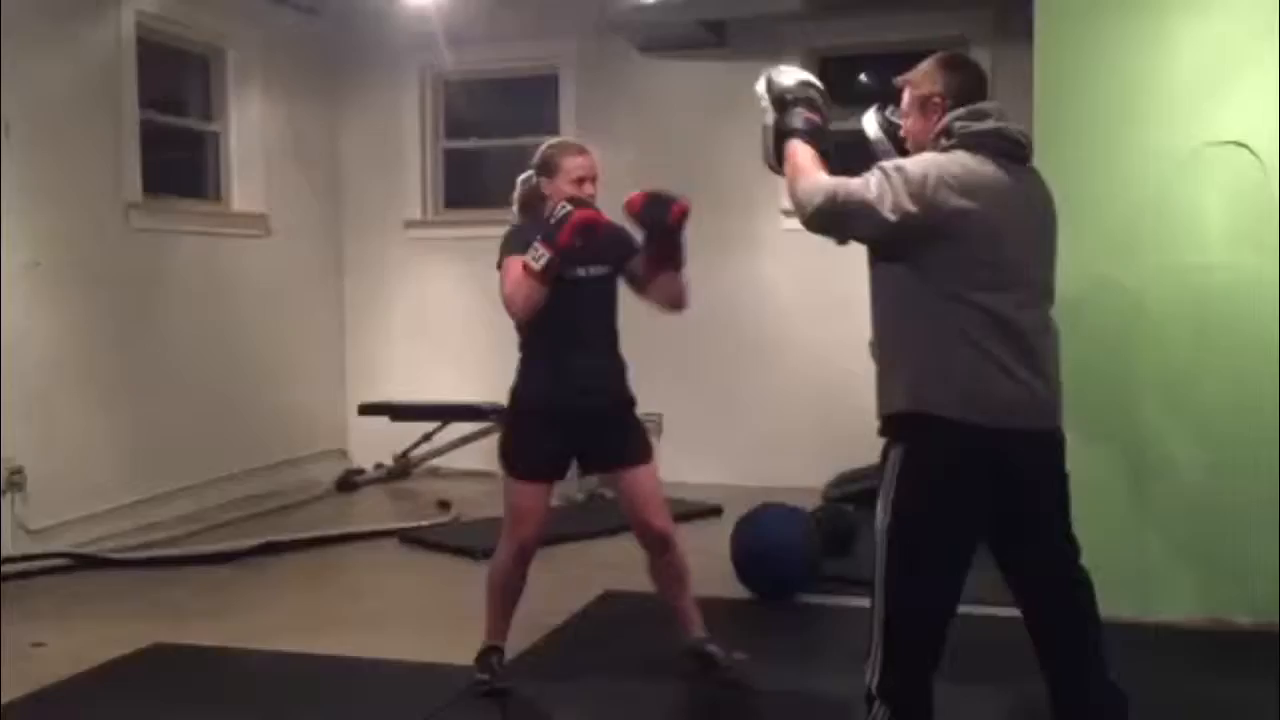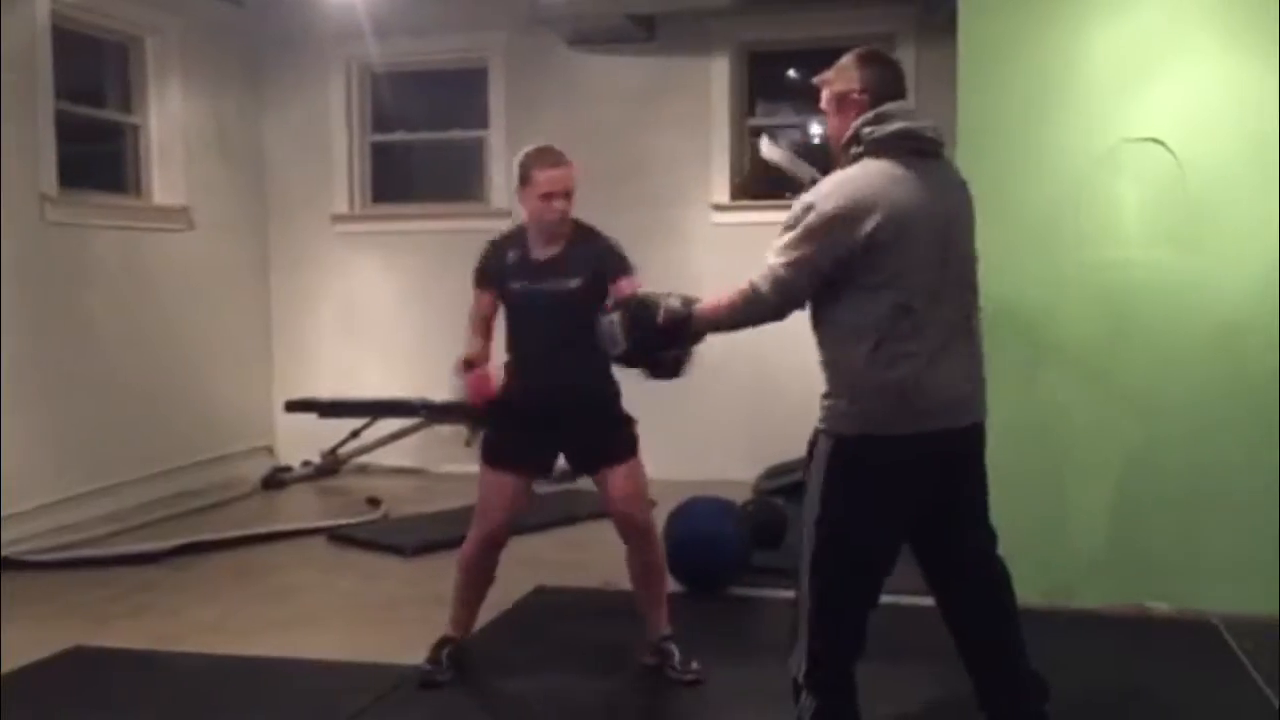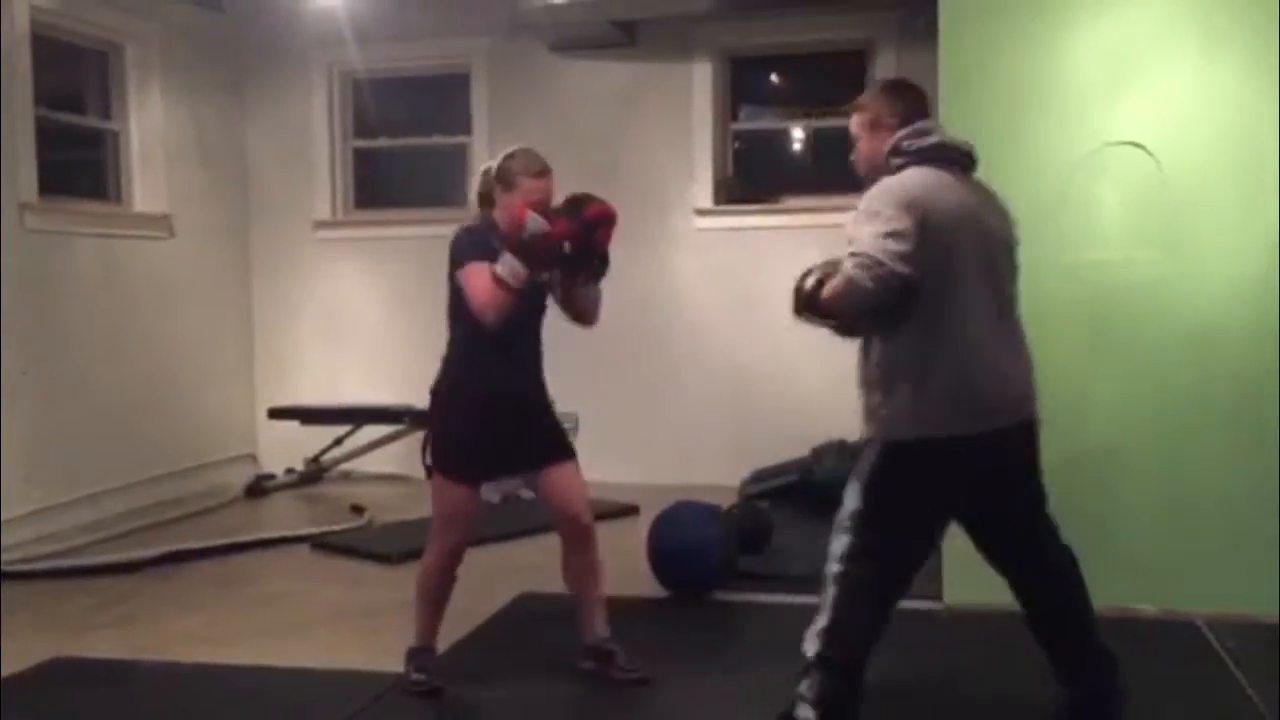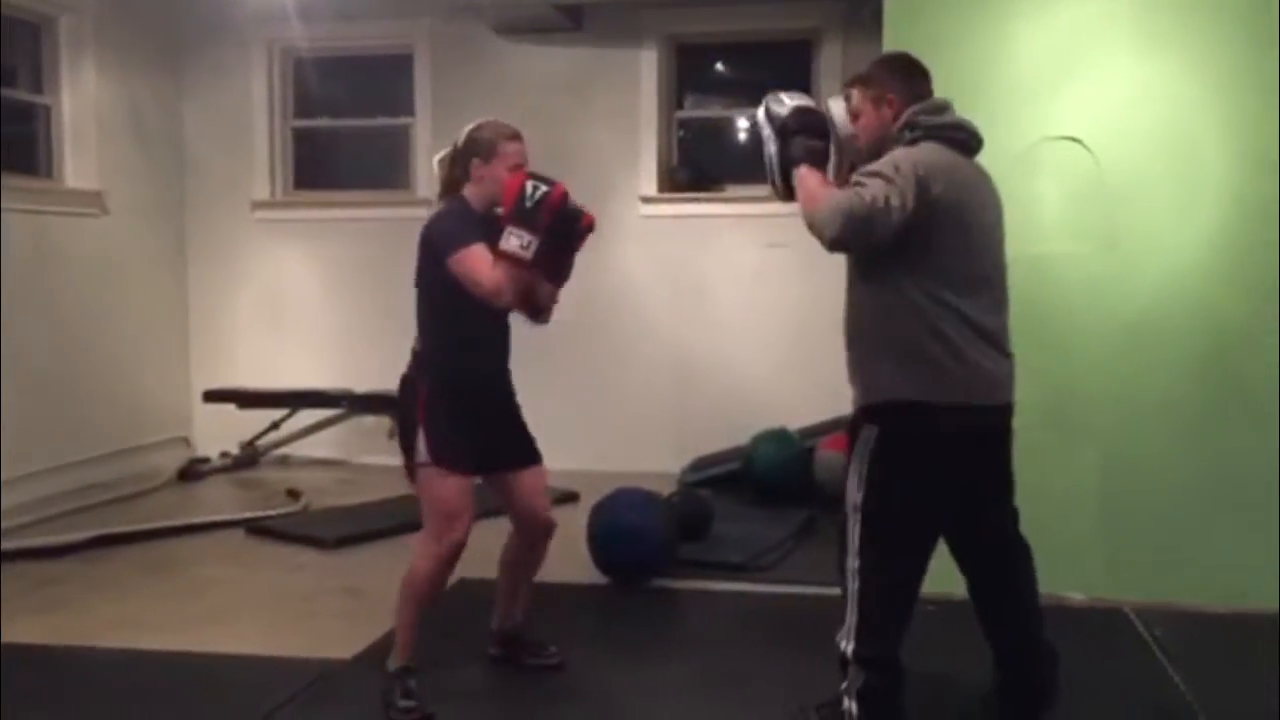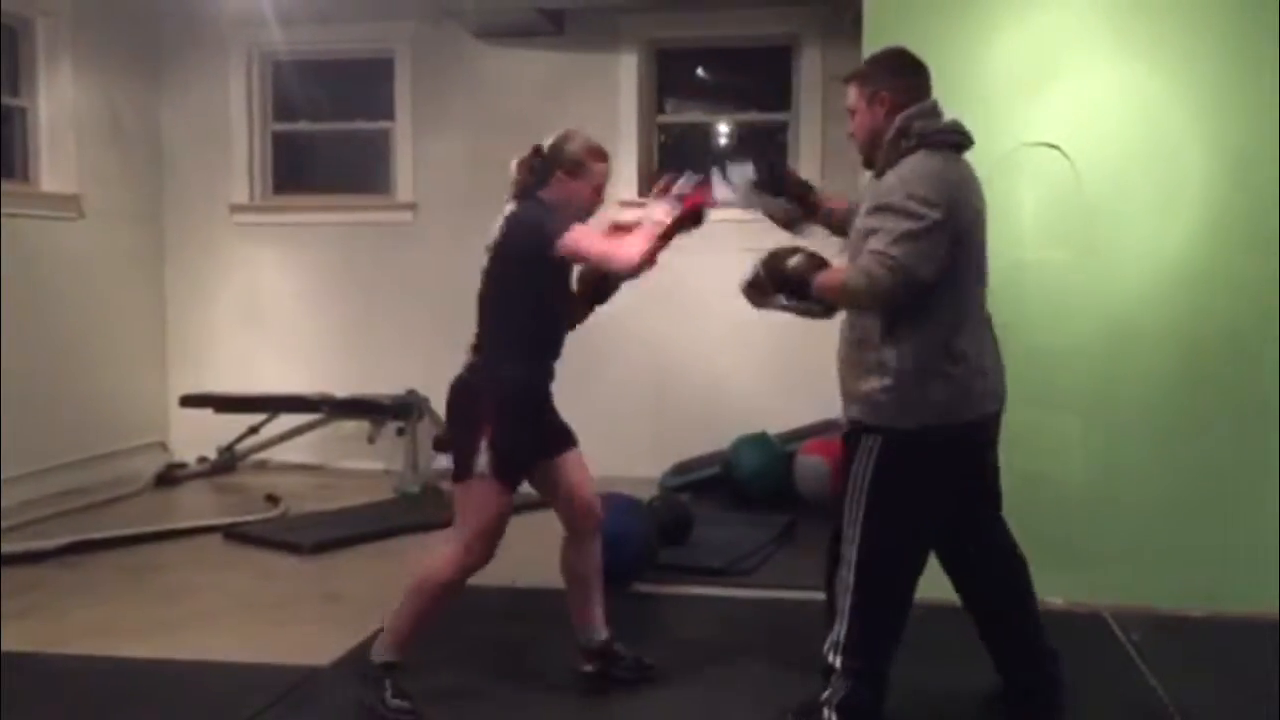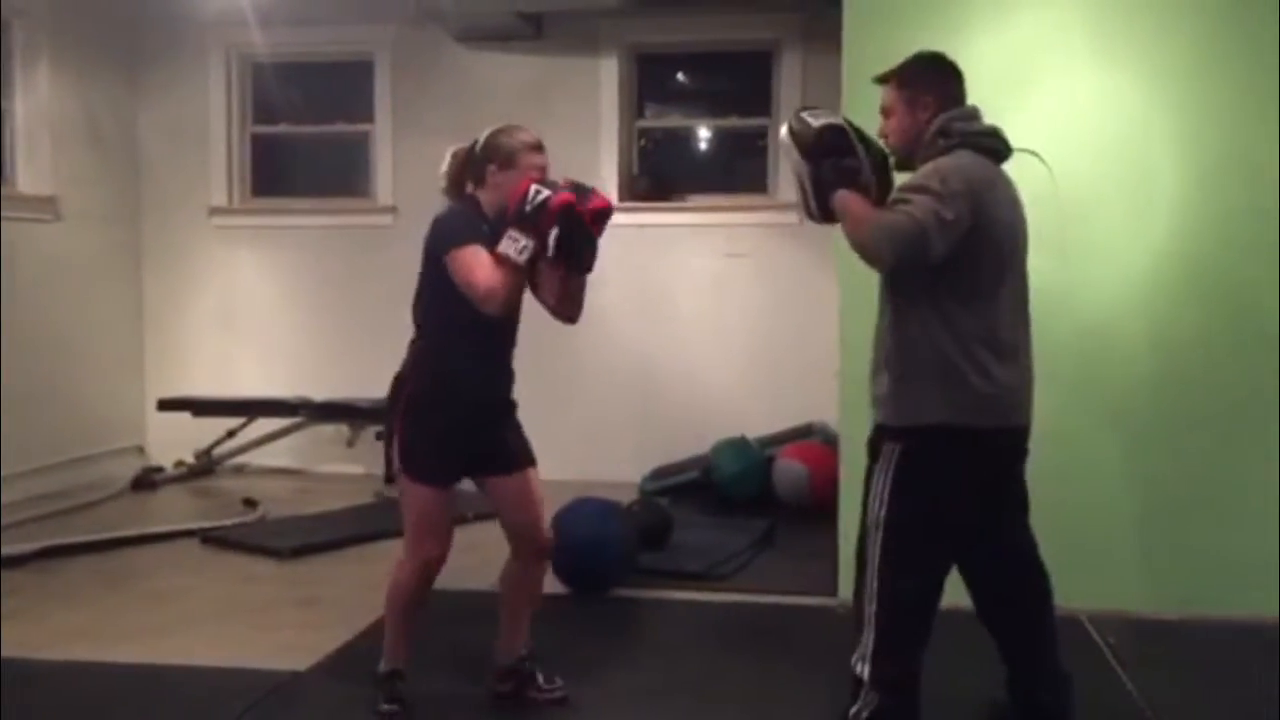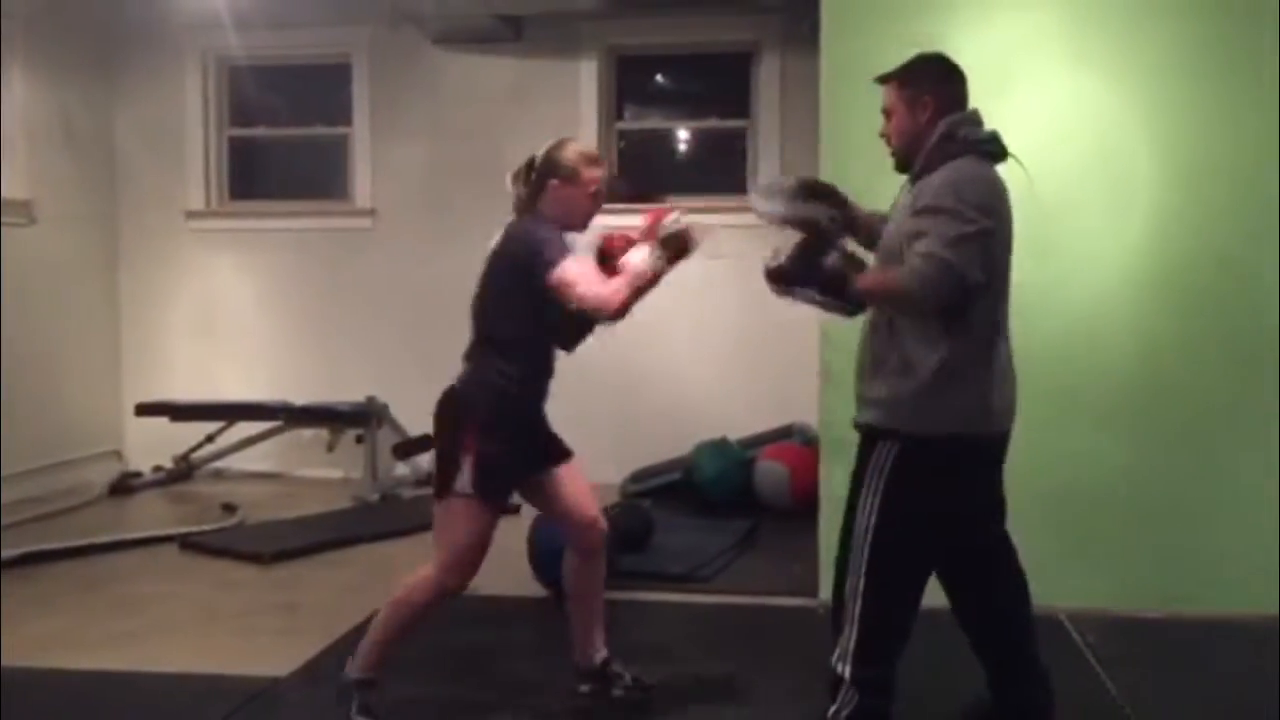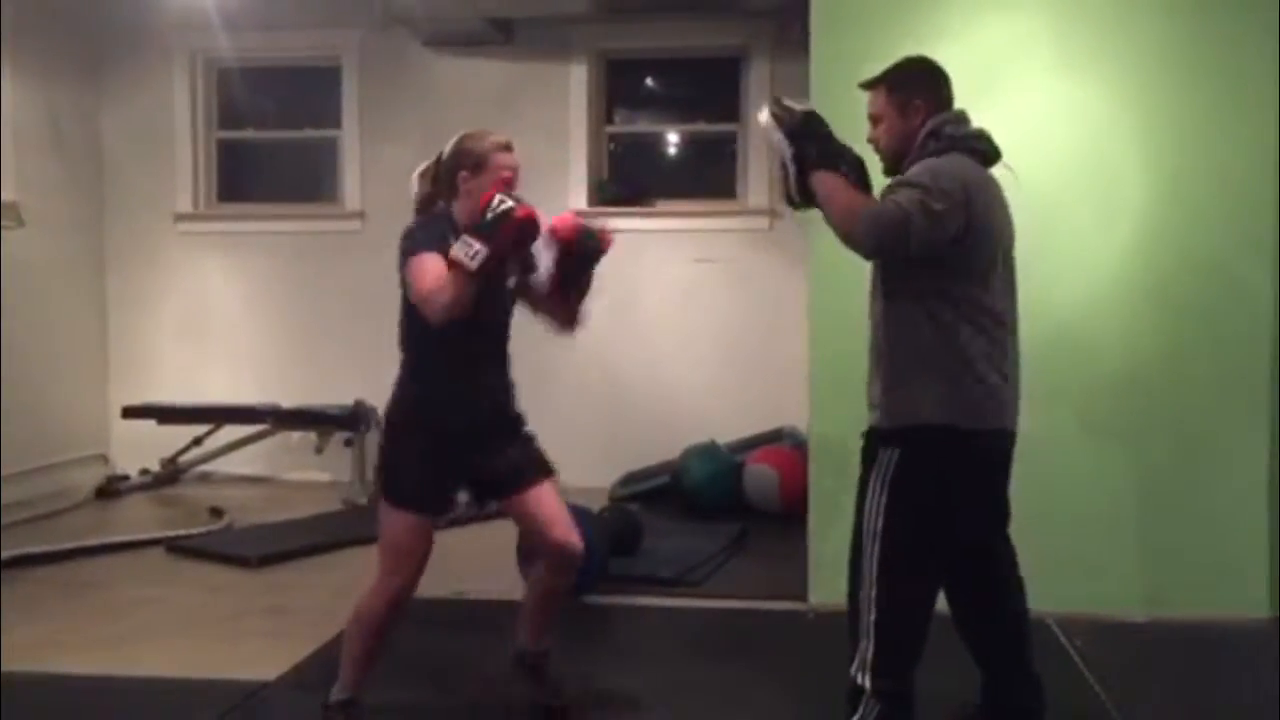
dt=0.7s
person 1, frame 1
left shoulder: (932, 179)
right shoulder: (1029, 184)
left elbow: (823, 205)
left wrist: (795, 132)
right wrist: (897, 162)
left hip: (948, 426)
right hip: (1033, 421)
left knee: (911, 596)
right knee: (1055, 581)
person 1, frame 2
left shoulder: (849, 192)
right shoulder: (948, 182)
left elbow: (772, 293)
left wrist: (687, 320)
left hip: (874, 429)
right hip: (956, 420)
left knee: (834, 588)
right knee: (972, 574)
person 1, frame 3
left shoulder: (895, 195)
right shoulder: (982, 197)
left elbow: (863, 289)
left wrist: (819, 295)
right wrist: (849, 300)
left hip: (922, 427)
right hip: (1006, 415)
left knee: (859, 576)
right knee: (1039, 560)
person 1, frame 4
left shoulder: (910, 165)
right shoulder: (967, 171)
left elbow: (839, 222)
left wrist: (803, 162)
right wrist: (828, 166)
left hip: (913, 403)
right hip: (982, 397)
left knee: (880, 556)
right knee: (994, 547)
person 1, frame 5
left shoulder: (913, 181)
right shoulder: (948, 171)
left elbow: (879, 282)
right elbow: (864, 224)
left wrist: (802, 279)
right wrist: (801, 194)
left hip: (909, 417)
right hip: (966, 407)
left knee: (866, 569)
right knee: (984, 554)
person 1, frame 6
left shoulder: (949, 176)
right shoulder: (984, 176)
left elbow: (891, 246)
right elbow: (917, 245)
left wrist: (838, 188)
right wrist: (870, 189)
left hip: (934, 420)
right hip: (993, 416)
left knee: (895, 580)
right knee: (1006, 567)
person 1, frame 7
left shoulder: (956, 185)
right shoulder: (958, 179)
left elbow: (928, 282)
right elbow: (892, 239)
left wrist: (845, 280)
right wrist: (841, 214)
left hip: (920, 424)
right hip: (971, 419)
left knee: (872, 588)
right knee: (982, 565)
person 1, frame 8
left shoulder: (942, 177)
right shoulder: (968, 179)
left elbow: (874, 231)
right elbow: (899, 239)
left wrist: (817, 170)
right wrist: (844, 179)
left hip: (928, 422)
right hip: (978, 419)
left knee: (888, 586)
right knee: (983, 572)
person 2, frame 1
left shoulder: (612, 239)
right shoulder: (526, 236)
left elbow: (672, 300)
right elbow: (519, 305)
left wrist: (668, 244)
right wrist: (554, 245)
left hip: (608, 405)
right hip: (541, 410)
left knee: (657, 531)
right knee: (520, 538)
left ankle: (698, 642)
right ankle: (493, 649)
person 2, frame 2
left shoulder: (595, 248)
right shoulder: (499, 257)
right elbow: (479, 330)
right wrist: (474, 370)
left hip: (594, 405)
right hip: (524, 408)
left knee: (639, 524)
right knee: (488, 532)
left ankle: (659, 641)
right ankle: (453, 641)
person 2, frame 3
left shoulder: (544, 243)
right shoulder: (471, 241)
left elbow: (586, 314)
right elbow: (490, 310)
right wrist: (524, 254)
left hip: (527, 403)
right hip: (467, 404)
left knee: (578, 519)
right knee: (450, 540)
left ankle: (596, 642)
right ankle: (422, 652)
person 2, frame 4
left shoulder: (497, 225)
right shoulder: (448, 225)
left elbow: (537, 309)
right elbow: (499, 291)
left hip: (492, 393)
right hip: (438, 398)
left knee: (538, 519)
right knee: (447, 536)
left ankle: (507, 632)
right ankle: (400, 669)
person 2, frame 5
left shoulder: (541, 227)
right shoulder: (537, 224)
right elbow: (625, 258)
right wrist: (670, 207)
left hip: (528, 399)
right hip: (491, 402)
left knee: (585, 516)
right knee: (471, 546)
left ankle: (597, 650)
right ankle: (387, 661)
person 2, frame 6
left shoulder: (516, 225)
right shoulder: (454, 224)
left elbow: (566, 310)
right elbow: (492, 296)
left wrist: (574, 245)
right wrist: (527, 233)
left hip: (490, 405)
right hip: (432, 404)
left knee: (534, 541)
right knee: (427, 551)
left ankle: (512, 666)
person 2, frame 7
left shoulder: (542, 243)
right shoulder: (534, 241)
left elbow: (568, 319)
right elbow: (606, 304)
right wrist: (657, 254)
left hip: (520, 418)
right hip: (479, 420)
left knee: (590, 532)
right knee: (453, 569)
left ankle: (595, 667)
person 2, frame 8
left shoulder: (503, 247)
right shoulder: (425, 237)
left elbow: (563, 316)
right elbow: (437, 306)
left wrist: (575, 269)
right wrist: (483, 241)
left hip: (494, 425)
right hip: (423, 429)
left knee: (565, 549)
right knee: (396, 582)
left ankle: (531, 654)
